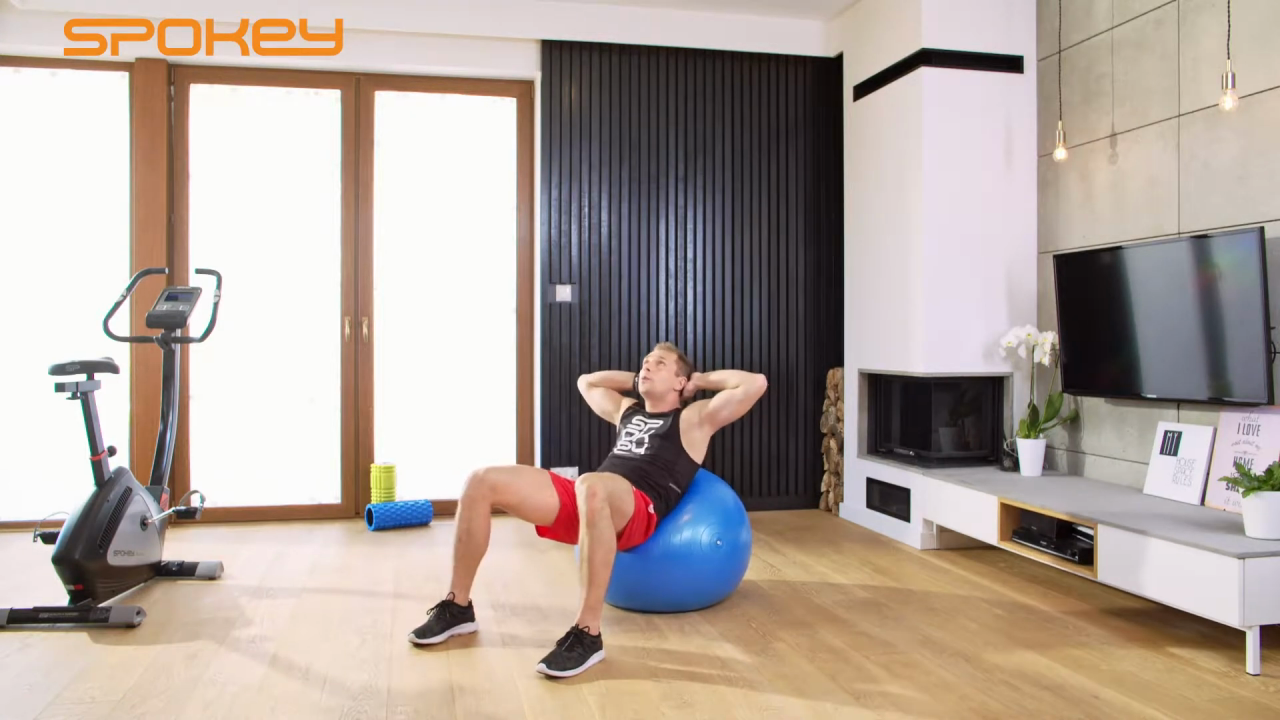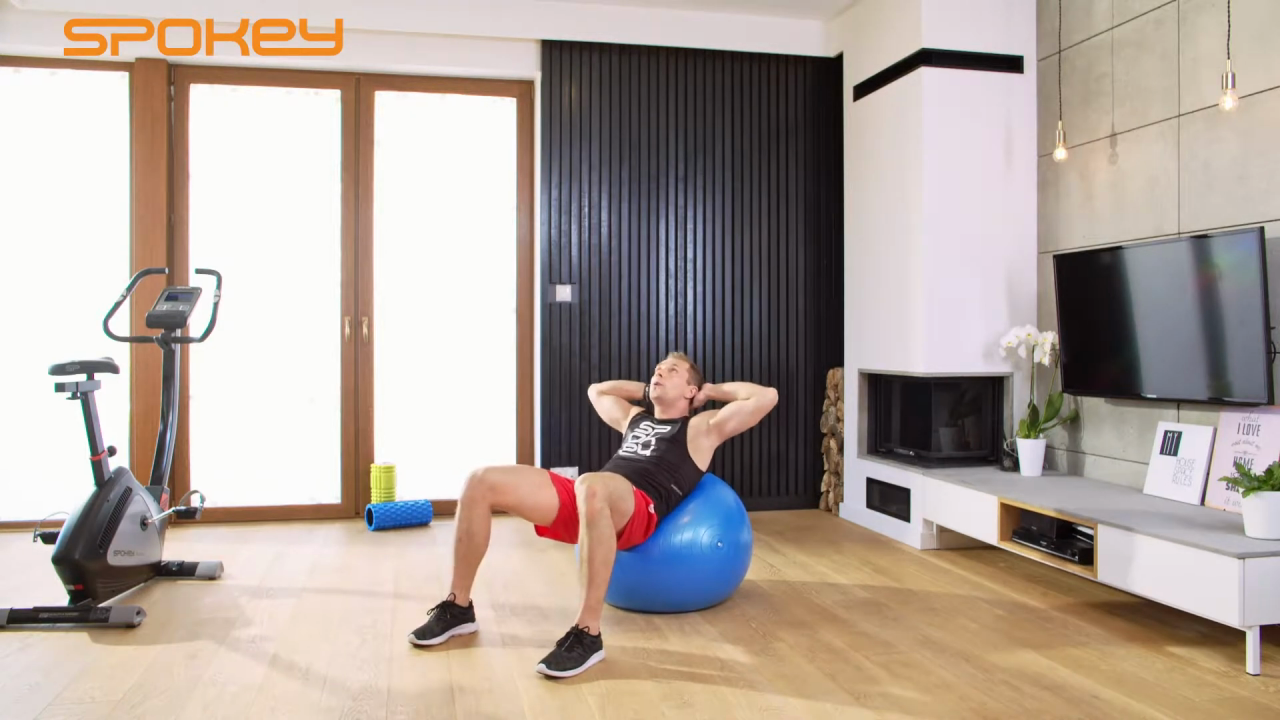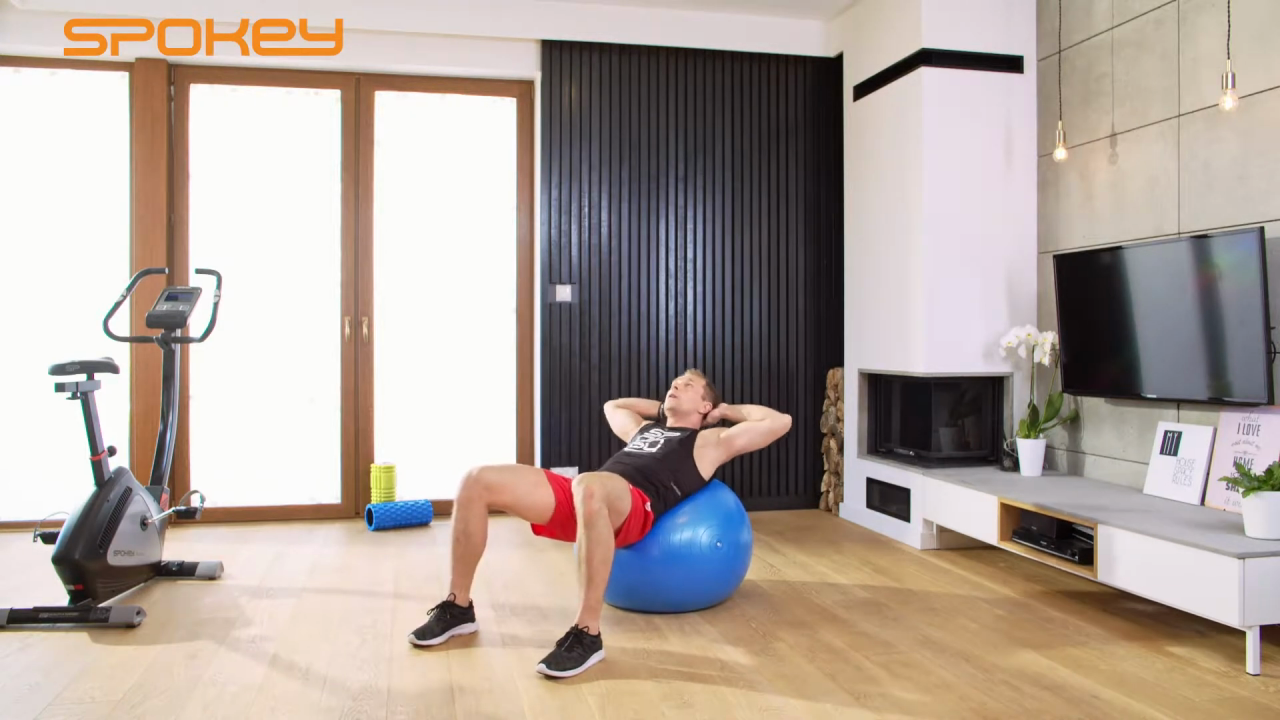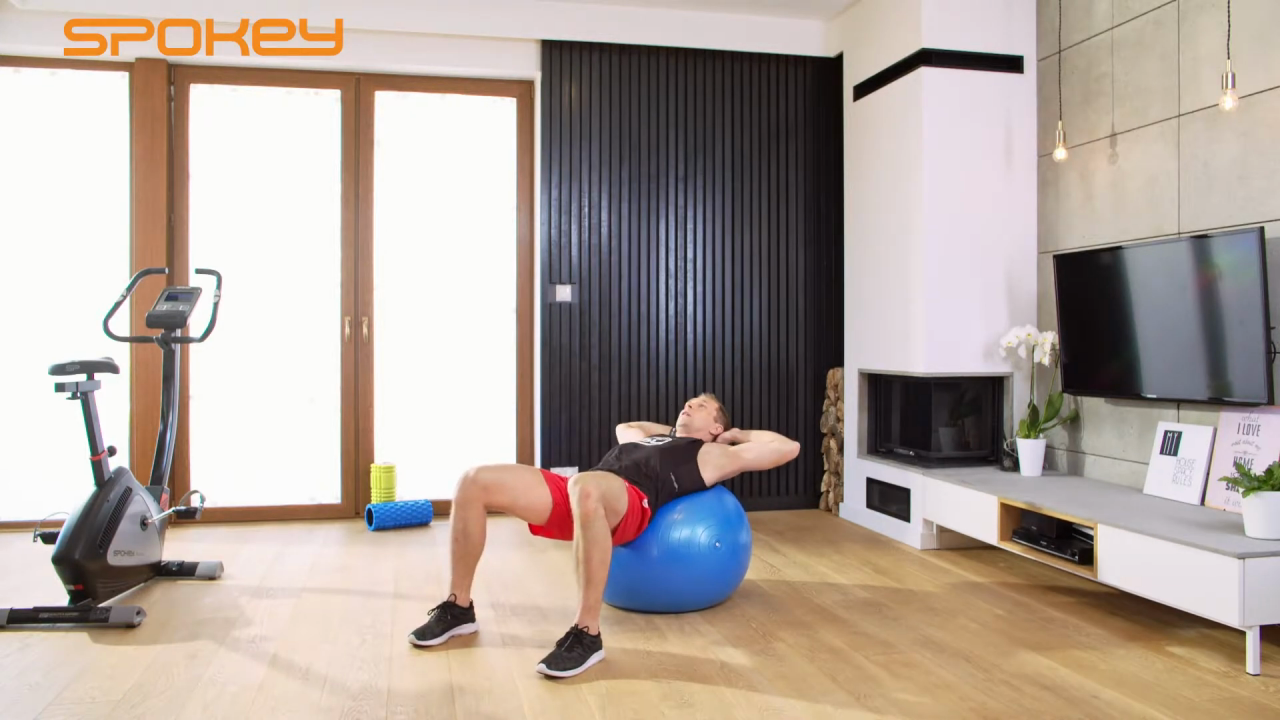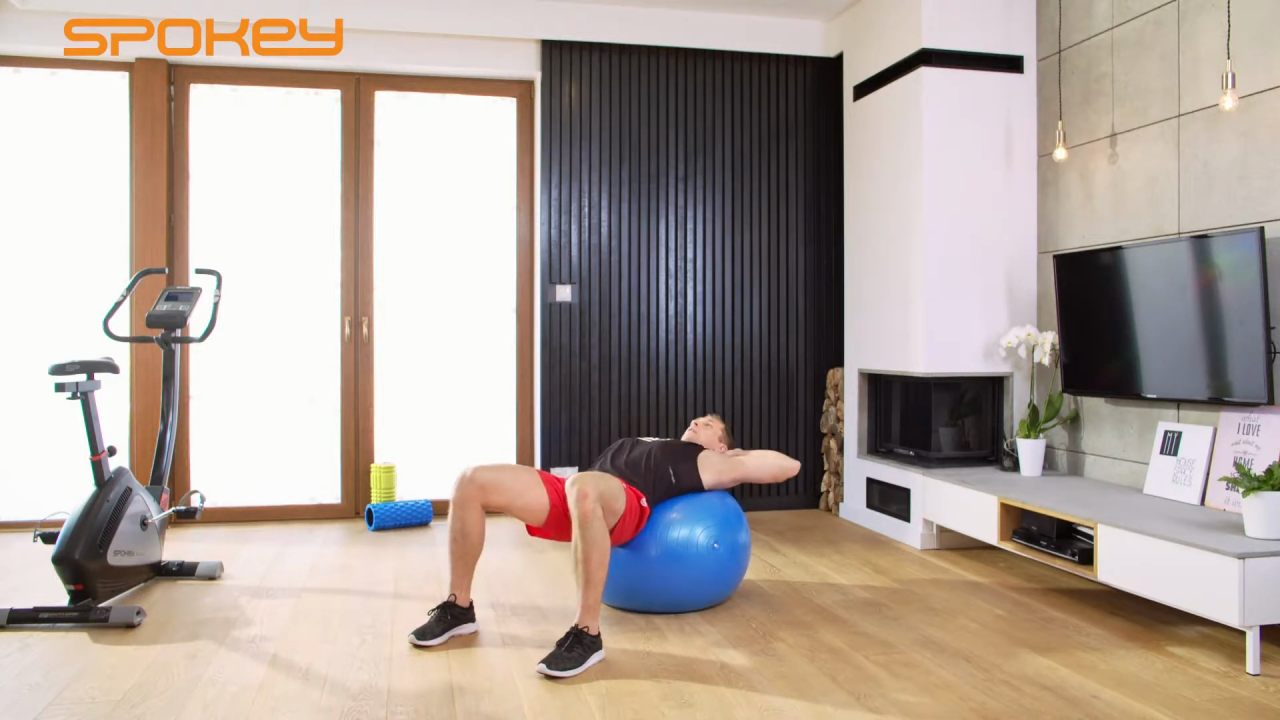
dt=0.3s
person 1, frame 1
left shoulder: (694, 419)
right shoulder: (627, 411)
left elbow: (755, 384)
right elbow: (587, 382)
left wrist: (703, 380)
right wrist: (636, 381)
left hip: (638, 510)
right hip: (586, 499)
left knee: (592, 489)
right knee: (482, 482)
left ankle: (588, 634)
right ankle: (457, 606)
person 1, frame 2
left shoulder: (701, 427)
right shoulder: (636, 418)
left elbow: (766, 396)
right elbow: (598, 390)
left wrist: (713, 390)
right wrist: (647, 390)
left hip: (639, 509)
right hip: (587, 499)
left knee: (592, 487)
right knee: (482, 481)
left ankle: (588, 634)
right ankle: (458, 607)
person 1, frame 3
left shoulder: (709, 443)
right shoulder: (645, 429)
left elbow: (781, 422)
right elbow: (613, 406)
left wrist: (727, 411)
right wrist: (663, 409)
left hip: (635, 506)
right hip: (580, 496)
left knee: (589, 490)
right knee: (477, 481)
left ankle: (588, 634)
right ankle: (459, 607)
person 1, frame 4
left shoulder: (714, 454)
right shoulder: (651, 440)
left elbow: (788, 447)
right elbow: (624, 426)
left wrist: (737, 433)
left hip: (630, 502)
right hip: (578, 492)
left knee: (586, 488)
right knee: (475, 481)
left ankle: (587, 634)
right ankle: (459, 607)
person 1, frame 5
left shoulder: (712, 464)
right shoulder: (666, 447)
left elbow: (788, 466)
right elbow: (625, 454)
left wrist: (737, 452)
right wrist: (673, 444)
left hip: (627, 500)
right hip: (572, 492)
left knee: (583, 490)
right knee: (472, 482)
left ankle: (587, 634)
right ankle: (459, 607)
